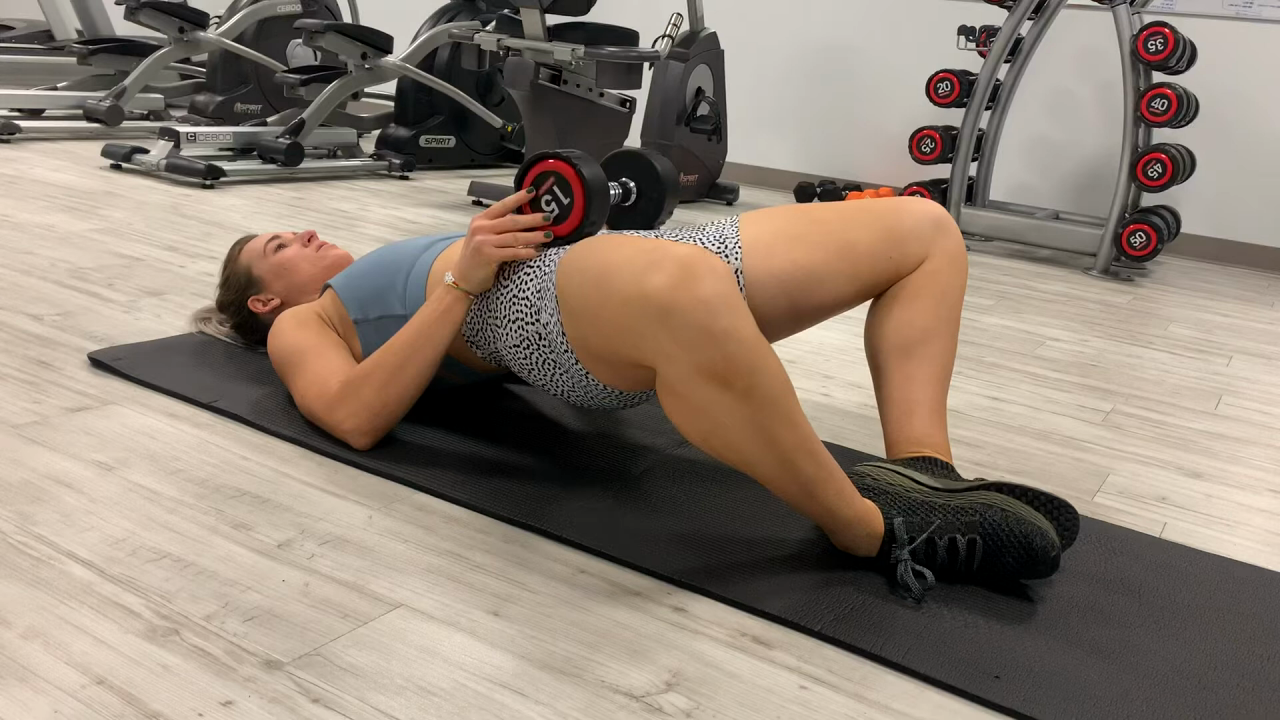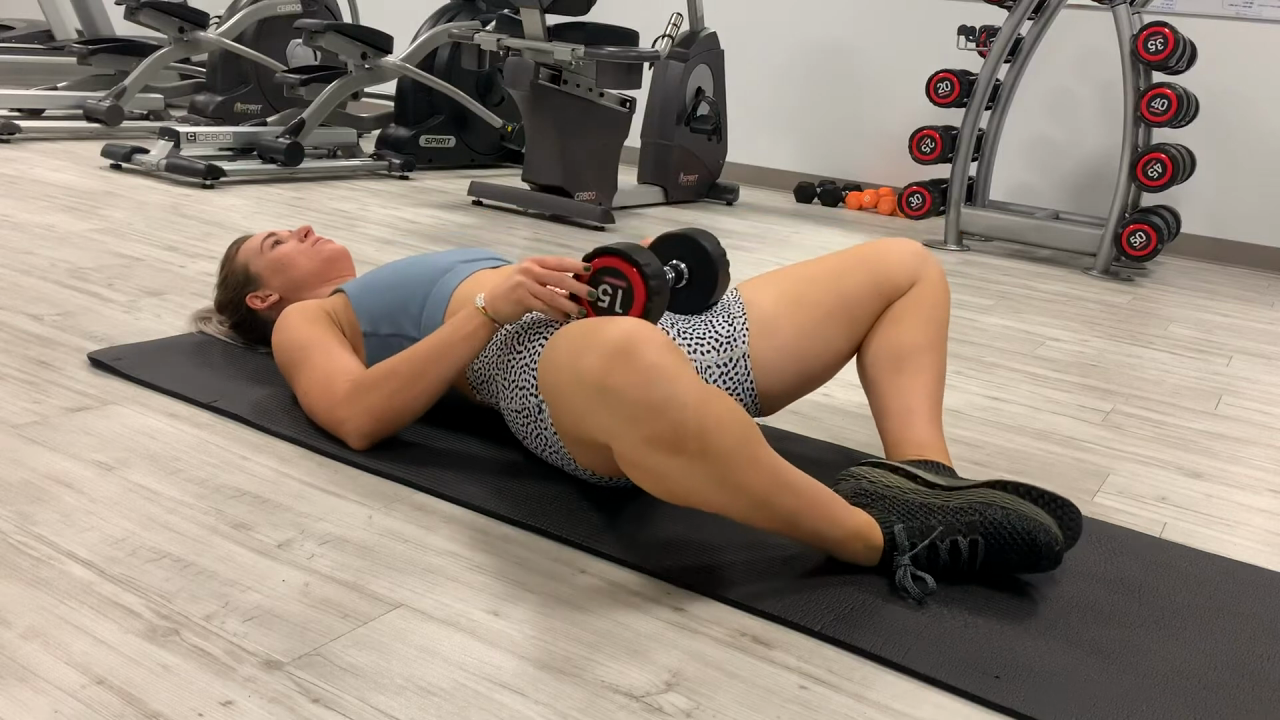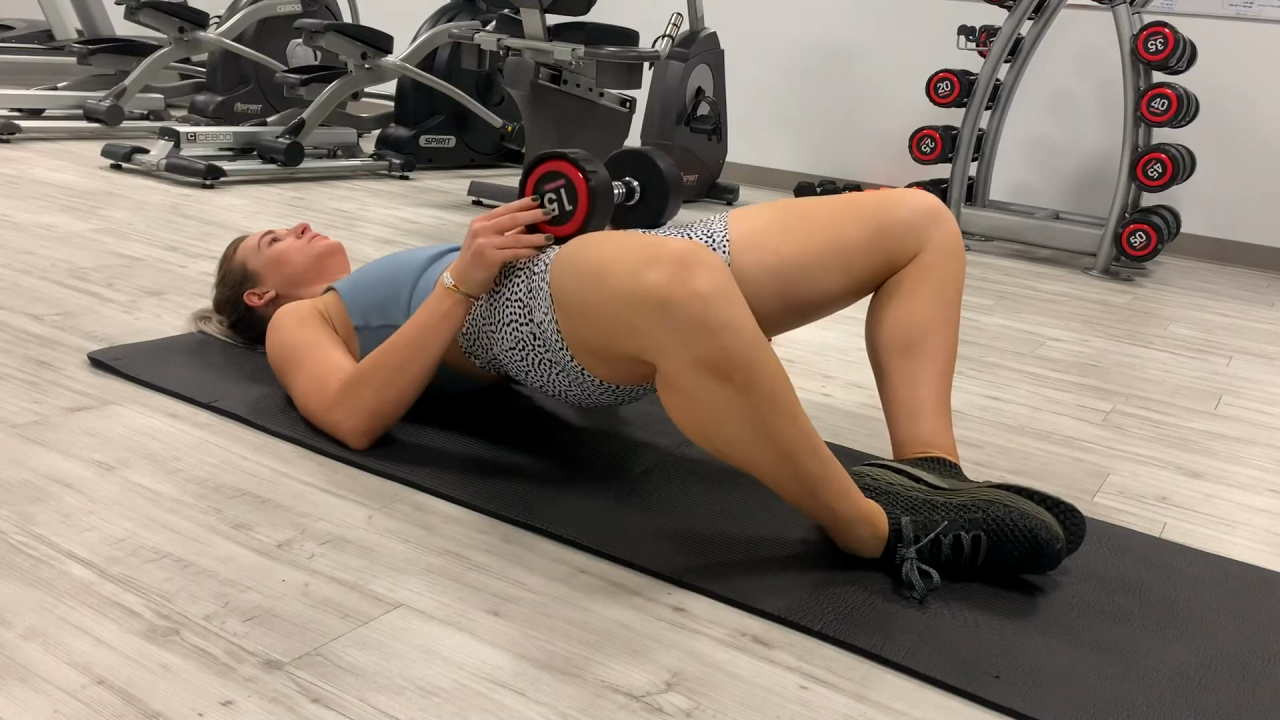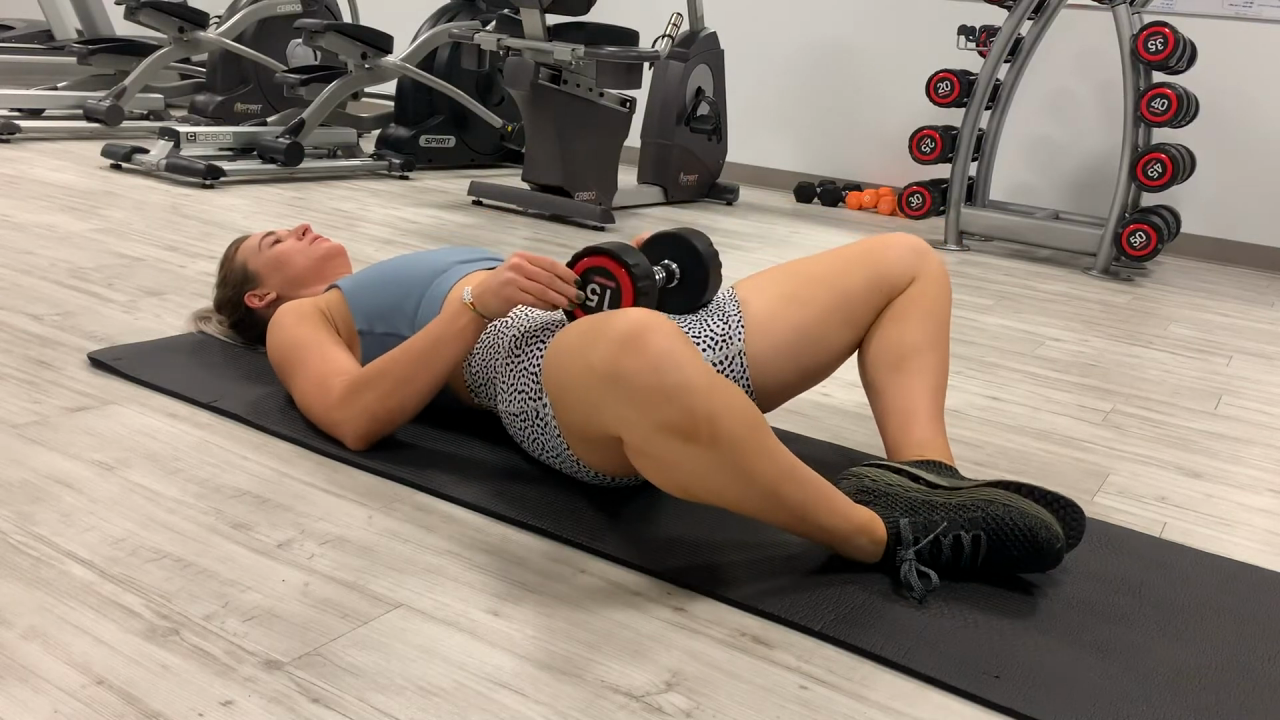
dt=1s
person 1, frame 1
left shoulder: (395, 272)
right shoulder: (300, 330)
right elbow: (358, 418)
right wrist: (463, 277)
left hip: (631, 272)
right hip: (534, 298)
left knee: (922, 229)
right knee: (681, 288)
left ankle: (918, 474)
right ankle: (876, 530)
person 1, frame 2
left shoulder: (403, 288)
right shoulder: (306, 325)
right elbow: (359, 417)
right wrist: (492, 307)
left hip: (660, 328)
right hip: (544, 361)
left knee: (905, 265)
right knee: (628, 361)
left ankle: (918, 479)
right ankle: (881, 538)
person 1, frame 3
left shoulder: (388, 280)
right shoulder: (299, 325)
right elbow: (355, 417)
left wrist: (599, 221)
right wrist: (464, 278)
left hip: (617, 267)
right hip: (531, 300)
left knee: (918, 219)
right knee: (677, 286)
left ankle: (925, 473)
right ankle: (877, 529)
person 1, frame 4
left shoulder: (403, 278)
right shoulder: (300, 323)
right elbow: (356, 417)
right wrist: (480, 301)
left hip: (658, 329)
right hip: (538, 361)
left knee: (905, 259)
right knee: (635, 351)
left ankle: (920, 477)
right ankle: (882, 534)
